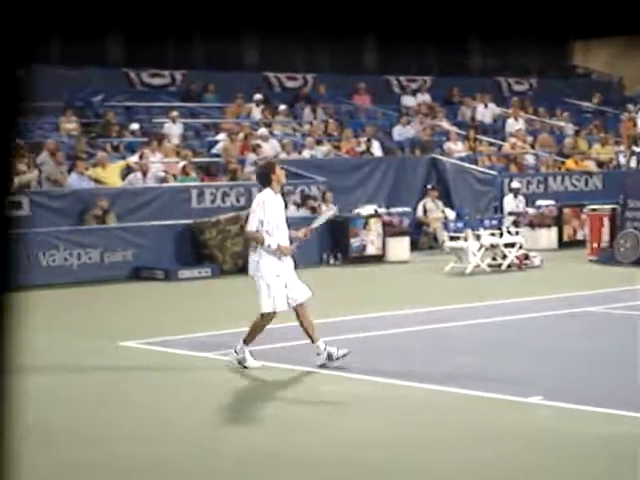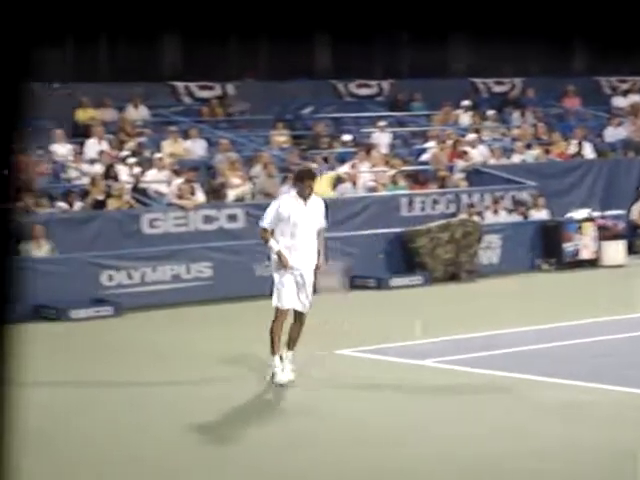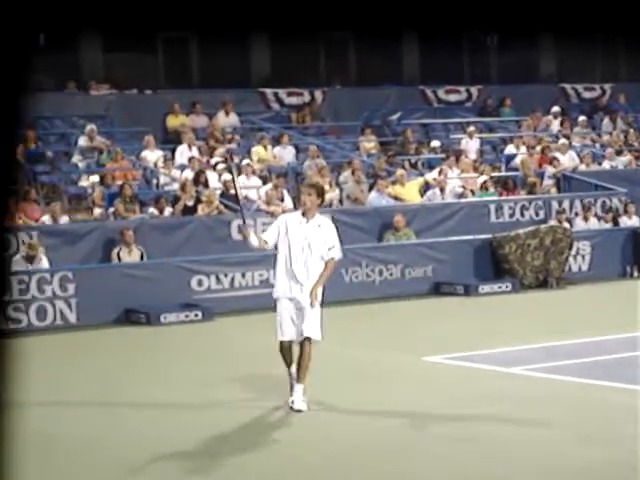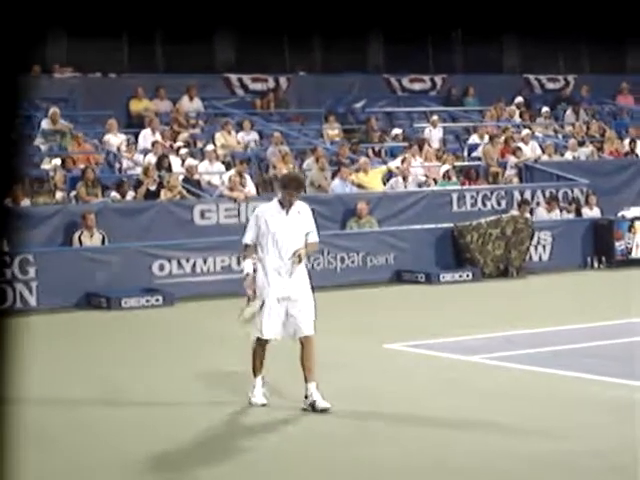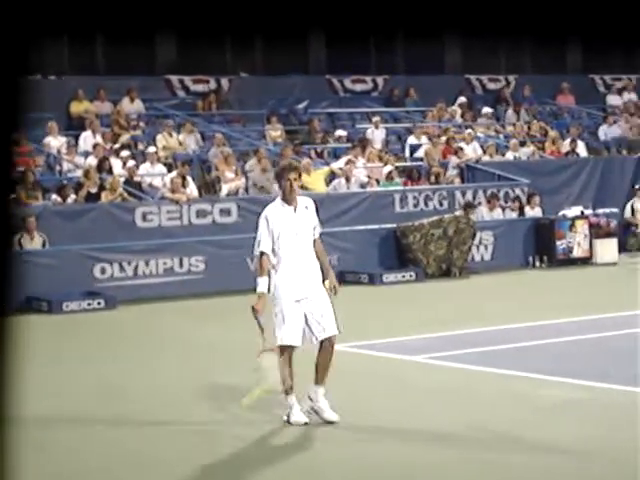
dt=1s
person 1, frame 1
left shoulder: (277, 198)
right shoulder: (263, 201)
right elbow: (250, 233)
left wrist: (294, 234)
right wrist: (276, 246)
left hip: (283, 263)
right hip: (267, 265)
left knee: (301, 305)
right knee: (269, 313)
left ankle: (322, 350)
right ankle: (242, 350)
person 1, frame 2
left shoulder: (318, 203)
right shoulder: (282, 204)
right elbow: (265, 232)
left wrist: (320, 255)
right wrist: (279, 253)
left hip: (307, 266)
right hip: (286, 266)
left knee: (301, 315)
right knee: (281, 313)
left ankle: (286, 359)
right ankle: (276, 364)
person 1, frame 3
left shoulder: (326, 226)
right shoulder: (285, 221)
left elbow: (332, 259)
right elbow: (266, 243)
left wrist: (318, 285)
right wrist: (252, 238)
left hip: (310, 292)
right hip: (285, 291)
left knee: (306, 341)
right knee: (284, 342)
left ankle: (298, 392)
right ankle: (292, 372)
person 1, frame 4
left shoulder: (304, 211)
right shoulder: (262, 213)
left elbow: (313, 241)
right elbow: (249, 245)
left wrist: (305, 250)
right wrist: (249, 275)
left hip: (298, 283)
right hip: (270, 285)
left knee: (307, 336)
right knee: (264, 337)
left ankle: (311, 394)
right ankle: (257, 385)
person 1, frame 5
left shoulder: (309, 205)
right shoulder: (270, 214)
right elbow: (263, 255)
left wrist: (329, 271)
right wrist: (261, 293)
left hip: (313, 285)
right hip: (286, 289)
left knee: (329, 338)
right knee: (287, 346)
left ankle: (318, 395)
right ankle: (292, 405)
